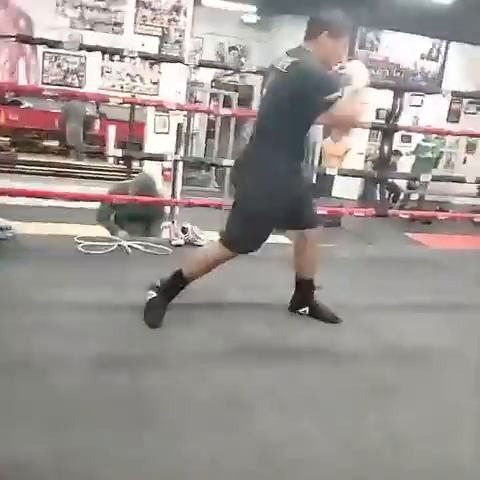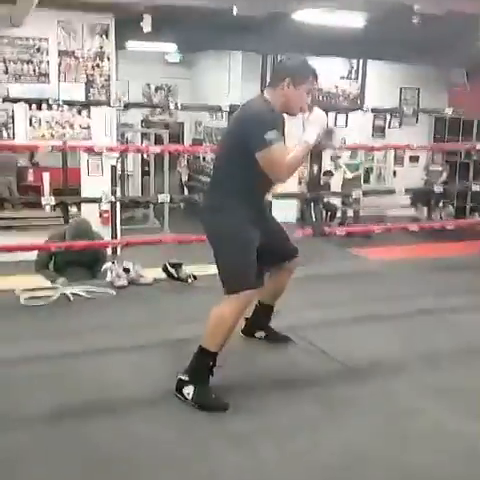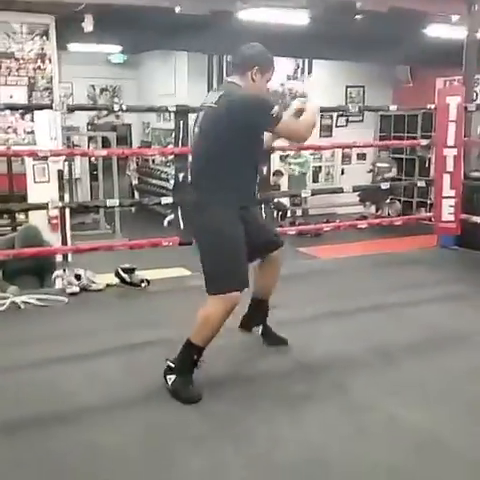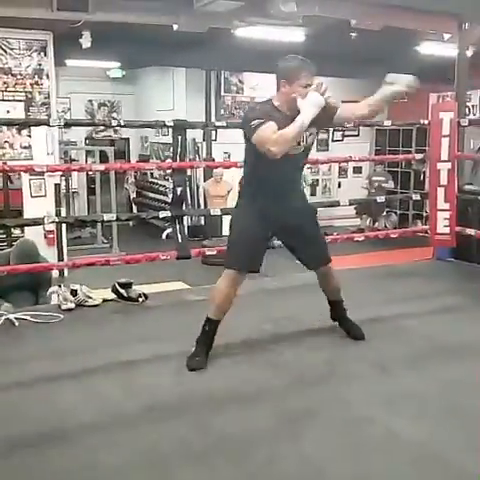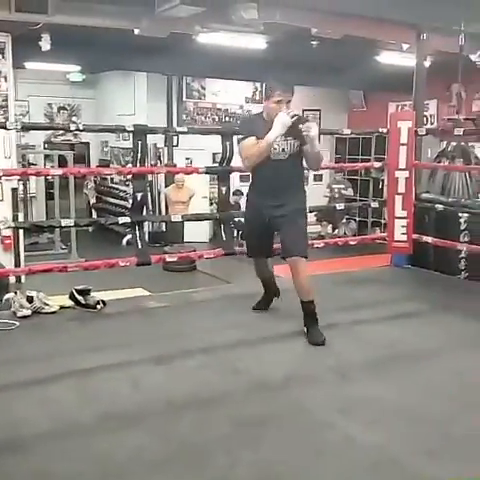
dt=0.5s
person 1, frame 1
left shoulder: (296, 61)
right shoulder: (312, 73)
right elbow: (346, 121)
left hip: (283, 170)
right hip: (265, 174)
left knee: (308, 230)
right knee: (233, 245)
left ankle: (304, 300)
right ankle: (163, 292)
person 1, frame 2
left shoulder: (267, 114)
right shoulder: (257, 115)
left elbow: (276, 162)
right elbow: (281, 170)
left wrist: (305, 142)
right wrist: (312, 133)
left hip: (250, 207)
right hip: (227, 212)
left knee: (286, 260)
right knee: (242, 293)
left ankle: (258, 325)
right ankle: (192, 378)
person 1, frame 3
left shoulder: (220, 98)
right shoulder: (248, 102)
right elbow: (300, 132)
right wrist: (310, 104)
left hip: (235, 204)
right hip: (214, 210)
left knee: (270, 252)
right knee: (227, 294)
left ankle: (256, 319)
right ankle: (179, 369)
person 1, frame 4
left shoulder: (319, 110)
right shoulder: (258, 112)
left elbow: (362, 111)
right elbow: (275, 147)
left wrist: (391, 90)
right wrist: (307, 114)
left hip: (293, 203)
right hip: (264, 207)
left knee: (323, 266)
right knee: (234, 274)
left ankle: (340, 315)
right ankle: (204, 341)
person 1, frame 5
left shoulder: (299, 124)
right shoulder: (251, 124)
left elbow: (315, 165)
right elbow: (248, 161)
left wrist: (313, 142)
right wrist: (274, 132)
left hip: (291, 202)
right hip: (259, 201)
left knee: (297, 259)
right knee: (258, 256)
left ankle: (311, 321)
right ankle: (270, 291)
